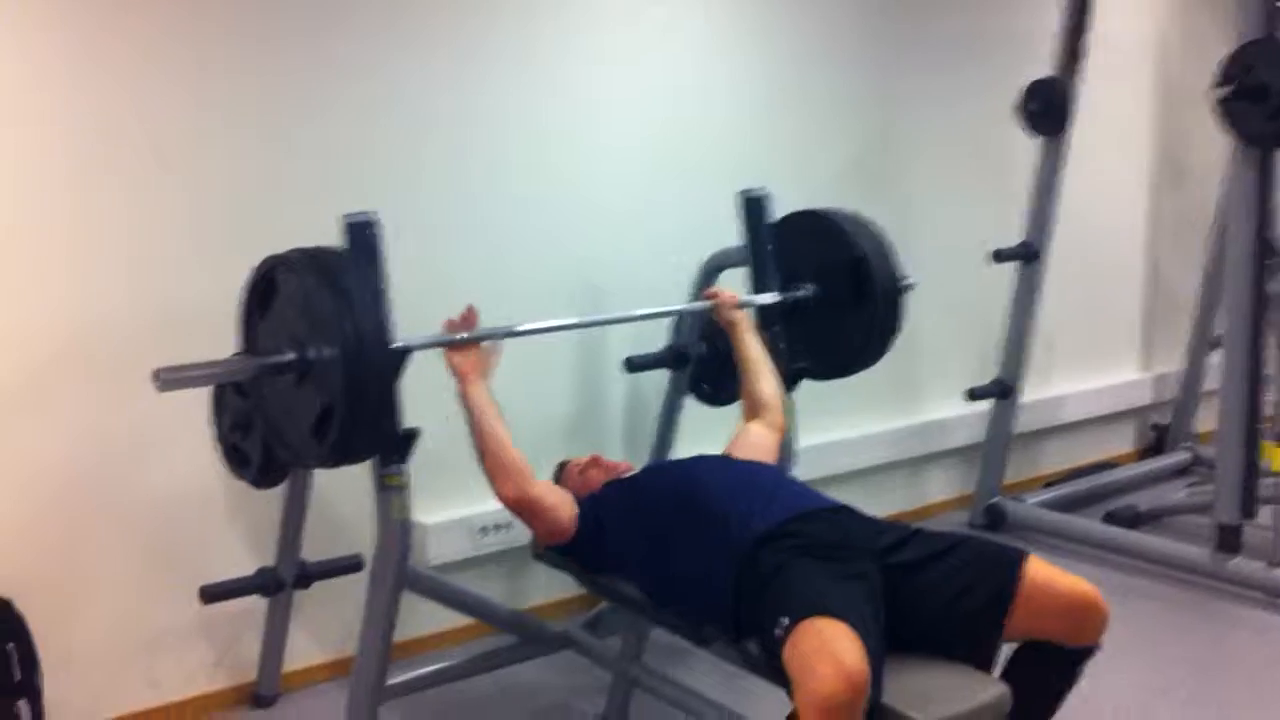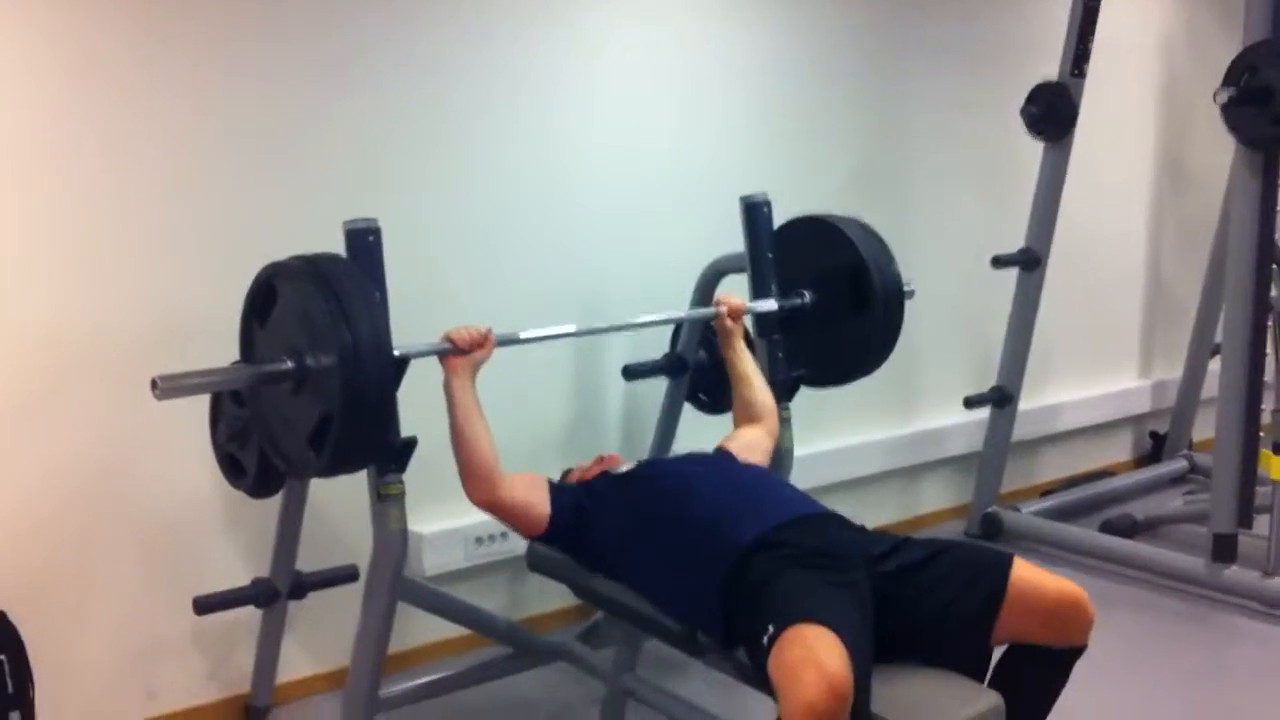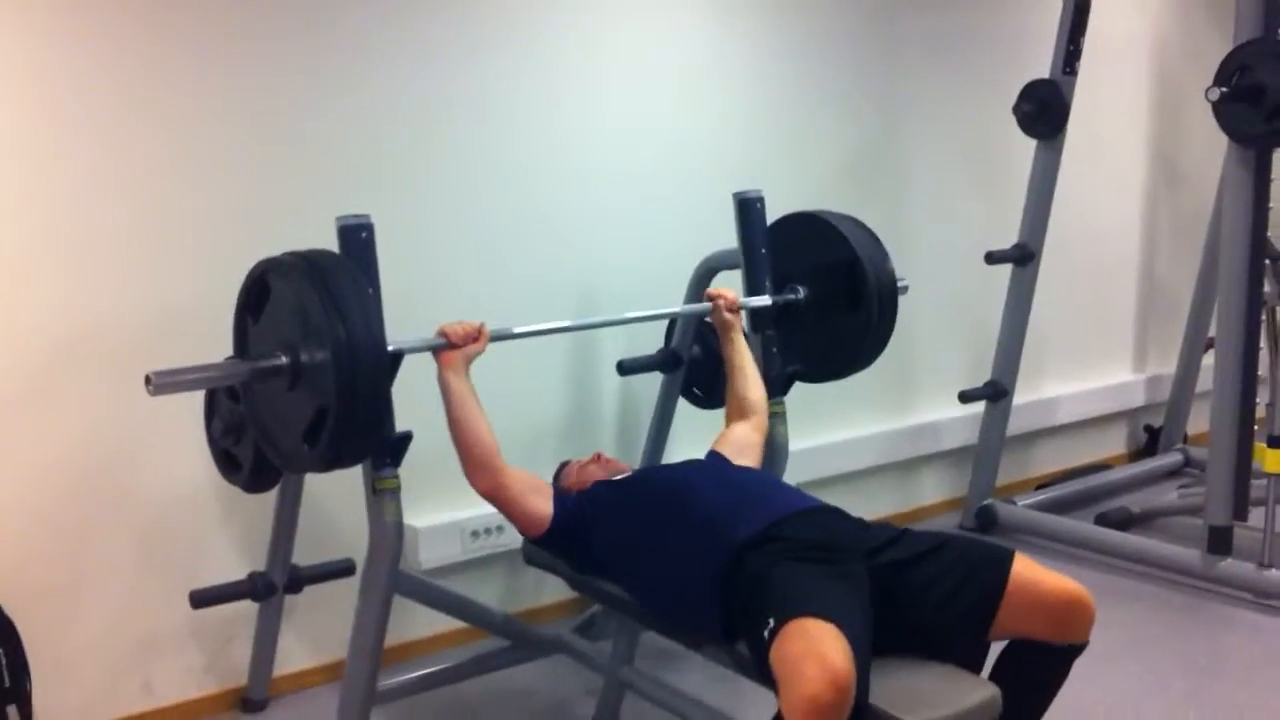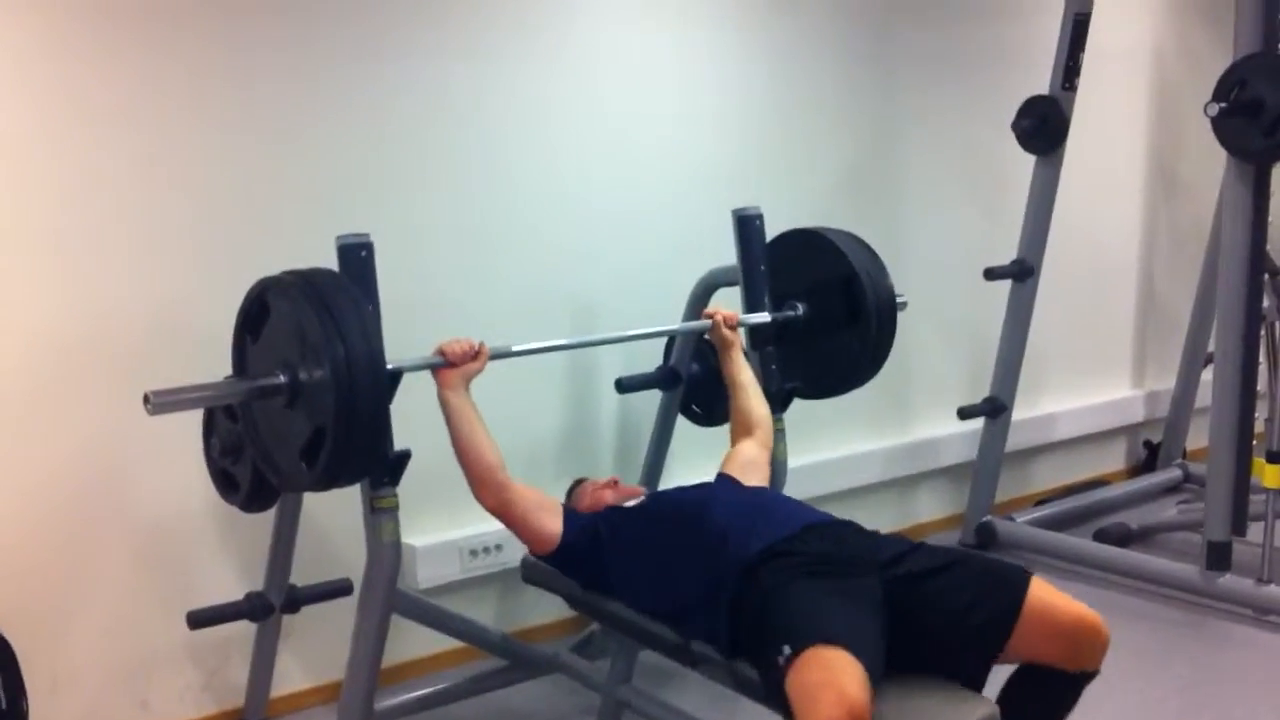
dt=0.5s
person 1, frame 1
left shoulder: (710, 476)
right shoulder: (597, 520)
left elbow: (767, 419)
right elbow: (518, 488)
left wrist: (738, 327)
right wrist: (471, 382)
left hip: (858, 535)
right hip: (777, 563)
left knee: (1080, 611)
person 1, frame 2
left shoulder: (708, 471)
right shoulder: (584, 511)
left elbow: (761, 424)
right elbow: (489, 487)
left wrist: (732, 341)
right wrist: (460, 377)
left hip: (851, 545)
right hip: (767, 573)
left knee: (1066, 611)
person 1, frame 3
left shoulder: (702, 476)
right shoulder: (582, 516)
left elbow: (750, 419)
right elbow: (491, 475)
left wrist: (730, 332)
right wrist: (454, 369)
left hip: (846, 538)
right hip: (763, 567)
left knee: (1067, 610)
person 1, frame 4
left shoulder: (711, 498)
right shoulder: (589, 537)
left elbow: (756, 435)
right elbow: (497, 491)
left wrist: (730, 350)
right wrist: (455, 390)
left hip: (861, 553)
right hip: (777, 583)
left knee: (1081, 636)
